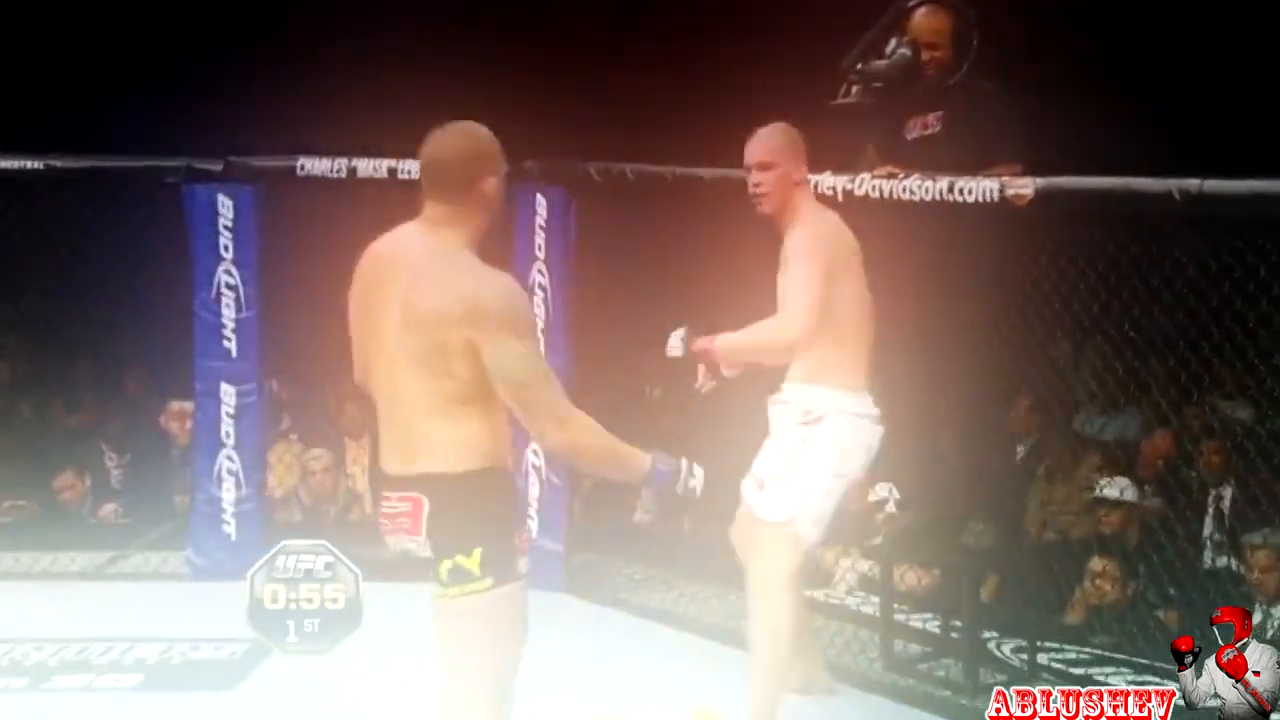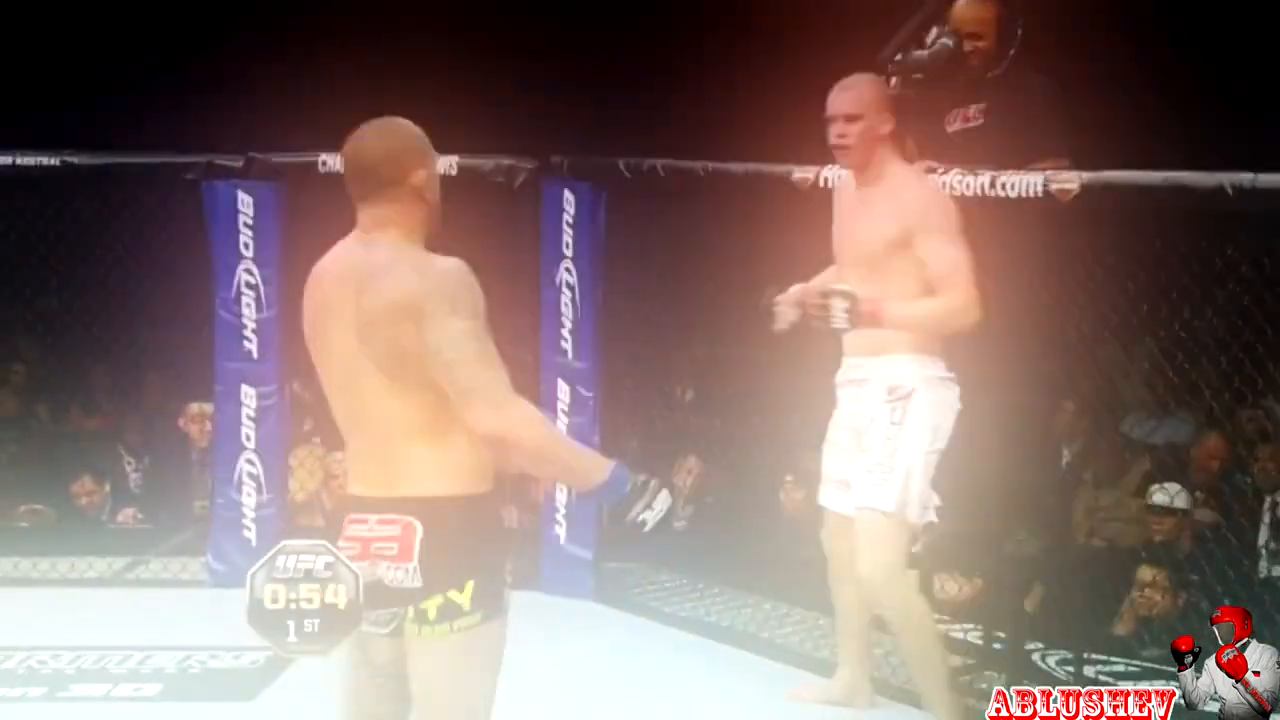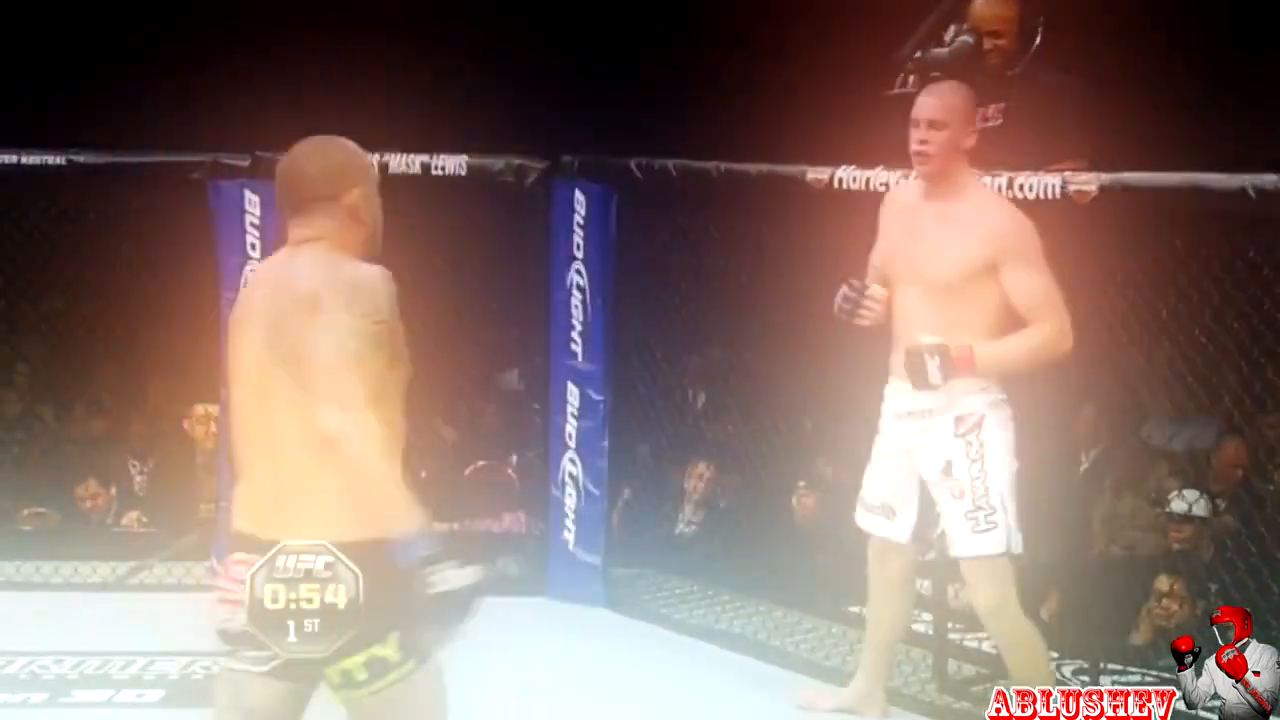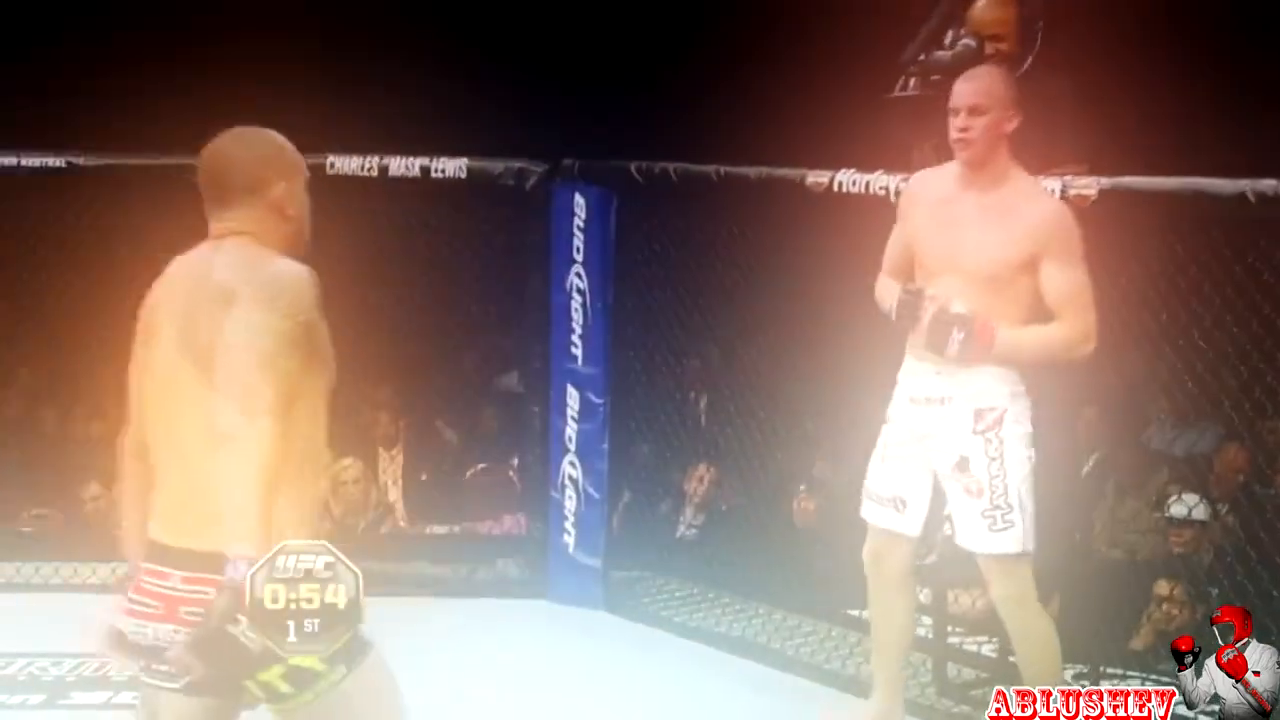
dt=0.2s
person 1, frame 1
left shoulder: (813, 235)
right shoulder: (813, 234)
left elbow: (794, 331)
left wrist: (709, 346)
right wrist: (741, 352)
left hip: (829, 418)
right hip: (802, 414)
left knee: (771, 568)
right knee: (748, 531)
right ankle: (806, 666)
person 1, frame 2
left shoulder: (921, 199)
right shoulder: (845, 193)
left elbow: (965, 305)
left wrist: (879, 311)
right wrist: (807, 296)
left hip: (910, 390)
right hip: (857, 384)
left knee: (875, 564)
right knee: (840, 538)
person 1, frame 3
left shoulder: (1003, 225)
right shoulder: (896, 203)
left elbow: (1056, 335)
left wrist: (967, 357)
right wrist: (863, 304)
left hip: (968, 417)
right hip: (901, 407)
left knee: (992, 598)
right knee: (886, 560)
person 1, frame 4
left shoulder: (1045, 216)
right shoulder: (921, 189)
left elbow: (1080, 333)
right elbow: (888, 275)
left wrist: (989, 335)
right wrist: (898, 301)
left hip: (988, 403)
right hip: (913, 390)
left knee: (1008, 588)
right knee: (883, 558)
person 2, frame 1
left shoulder: (376, 259)
right shoulder: (486, 292)
right elbow: (557, 427)
right wrist: (656, 470)
left hip: (402, 499)
right hip: (463, 504)
person 2, frame 2
left shoulder: (325, 279)
right shoulder: (436, 279)
right elbow: (494, 418)
right wrist: (611, 480)
left hip: (369, 530)
right hip: (450, 527)
person 2, frame 3
left shoulder: (258, 287)
right shoulder: (355, 285)
right elbow: (347, 424)
right wrist: (413, 544)
left hip: (254, 570)
right hip: (346, 569)
person 2, frame 4
left shoulder: (170, 292)
right shoulder: (278, 284)
left elbow: (136, 448)
right elbow: (240, 422)
left wrist: (139, 568)
right wrist: (245, 572)
left hip: (168, 582)
right hip: (246, 584)
